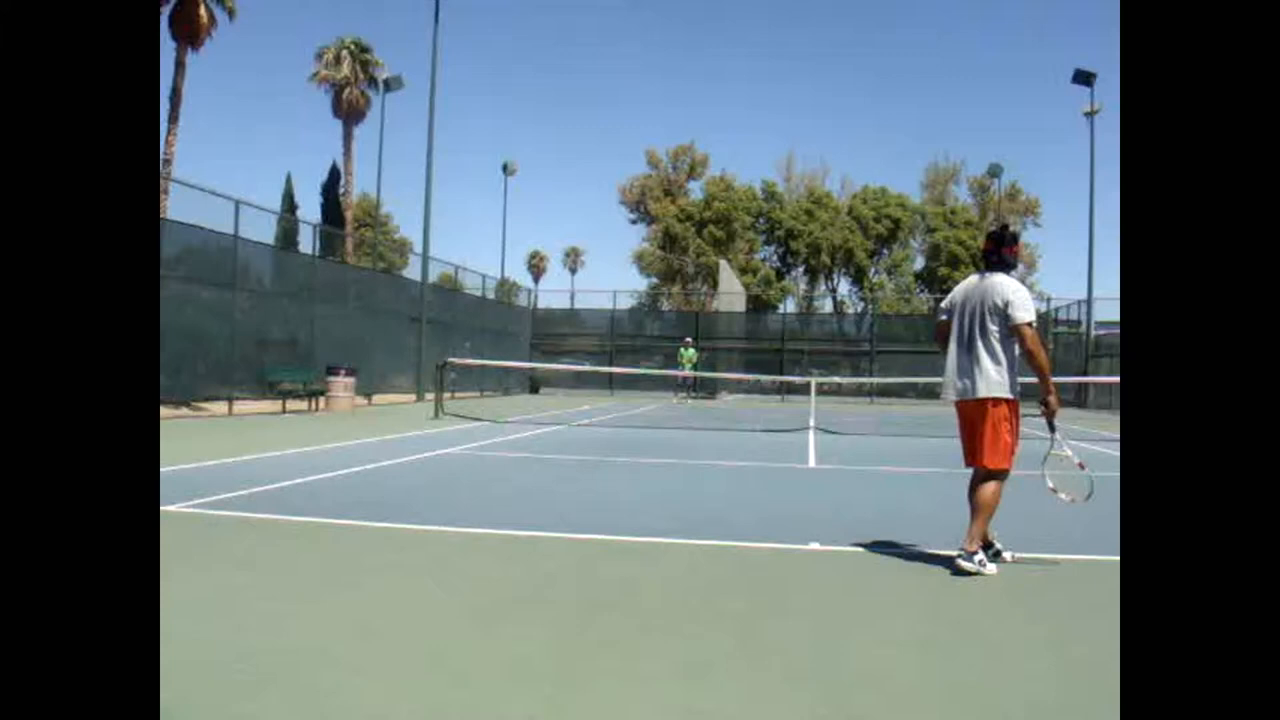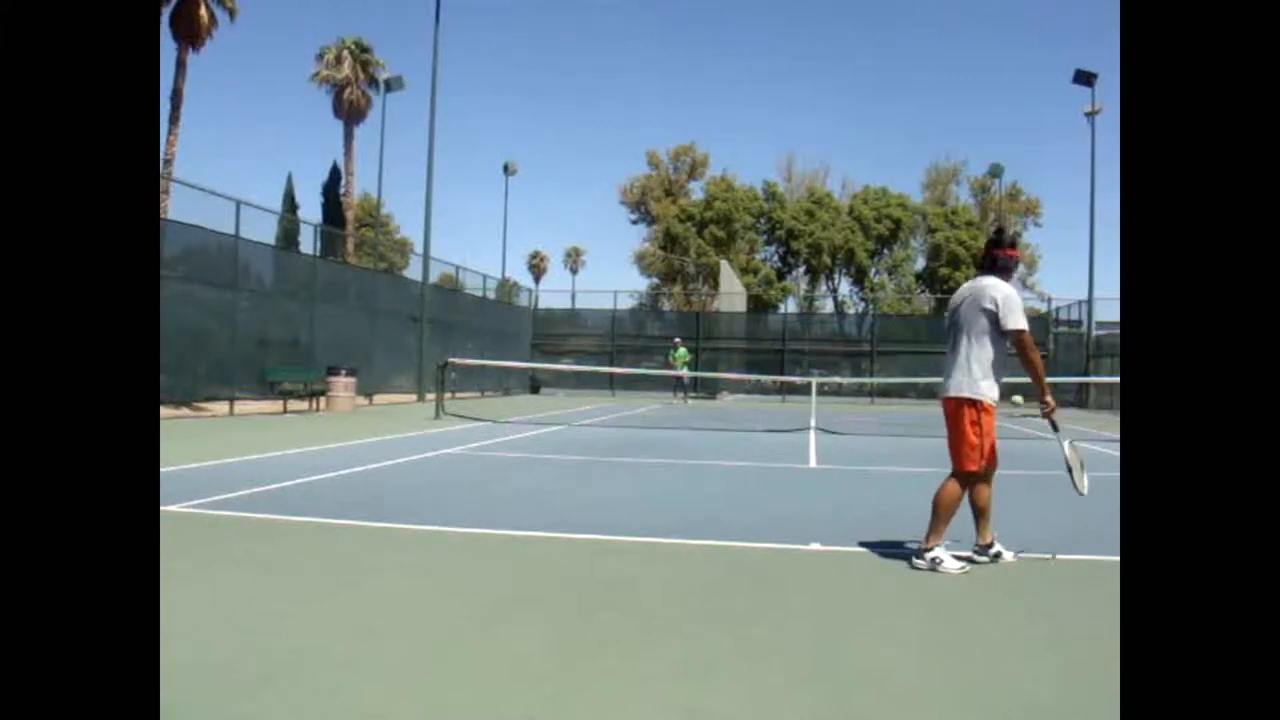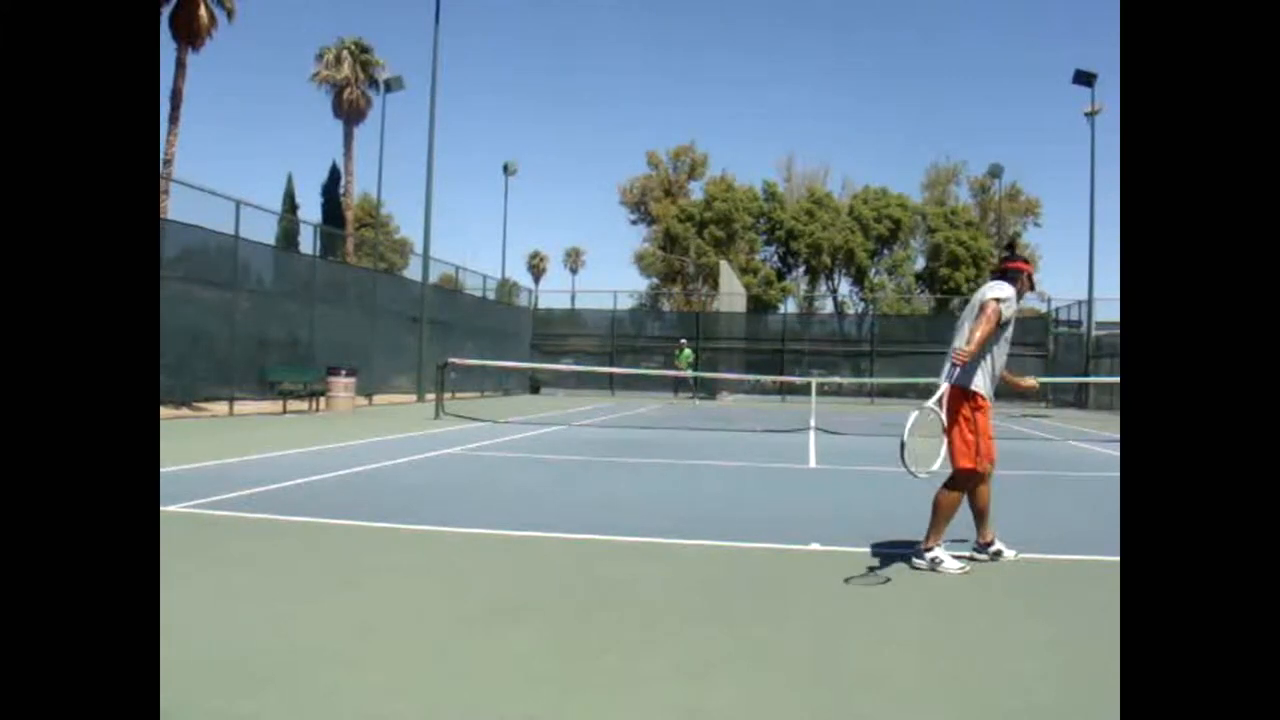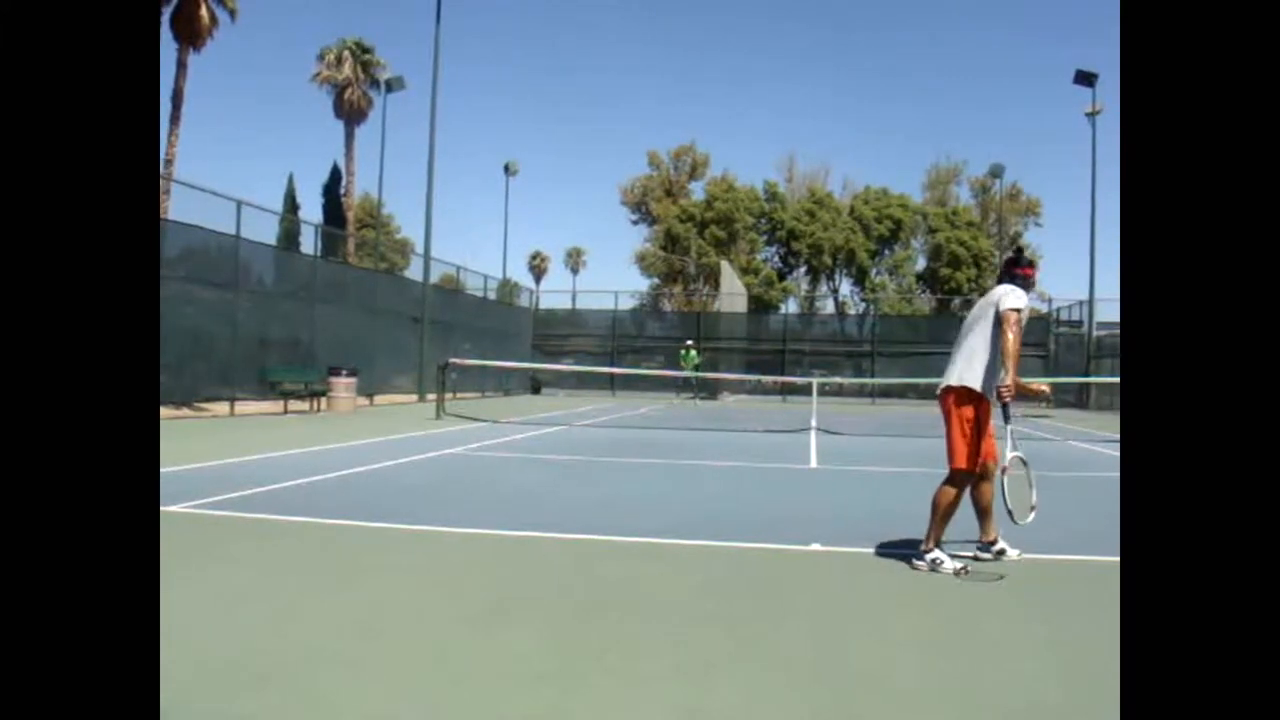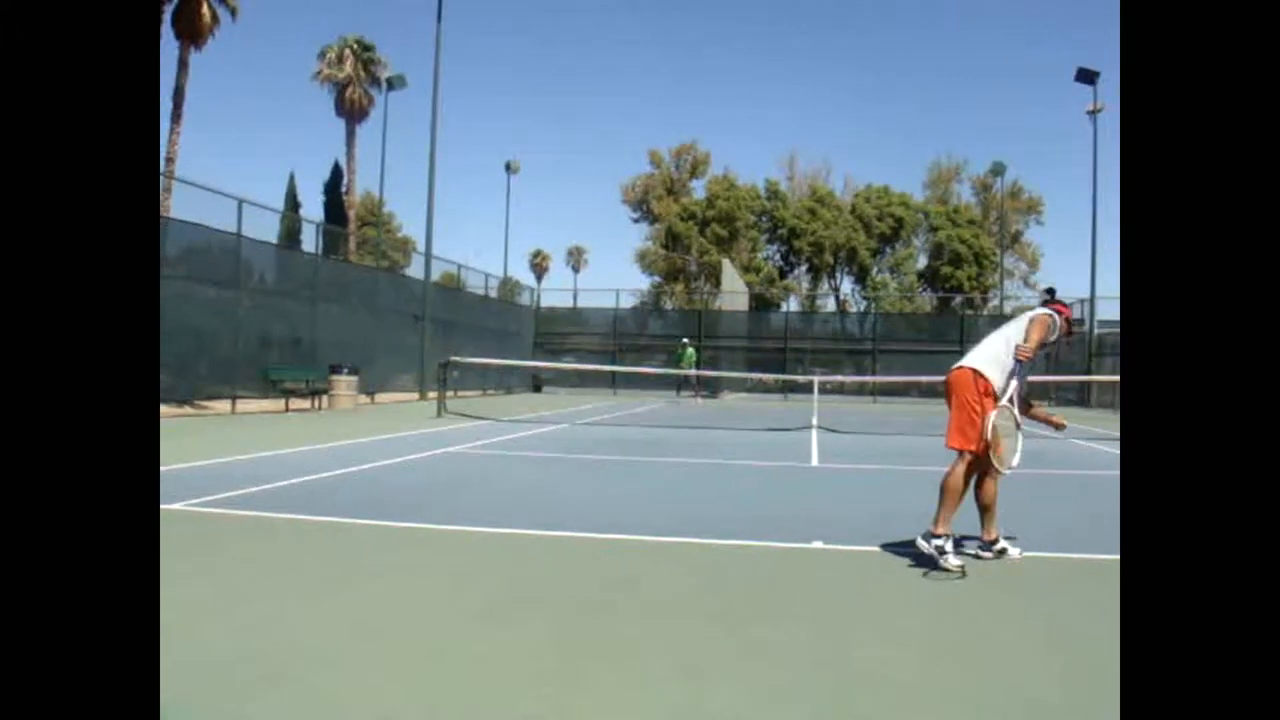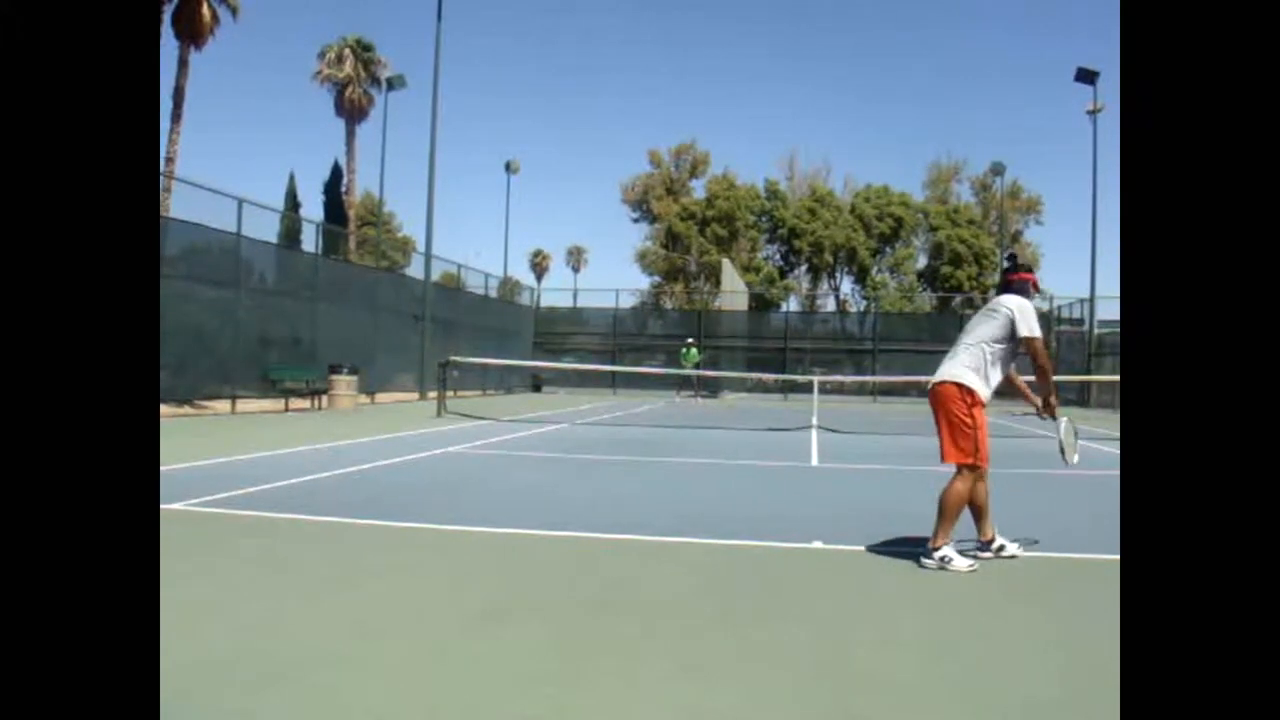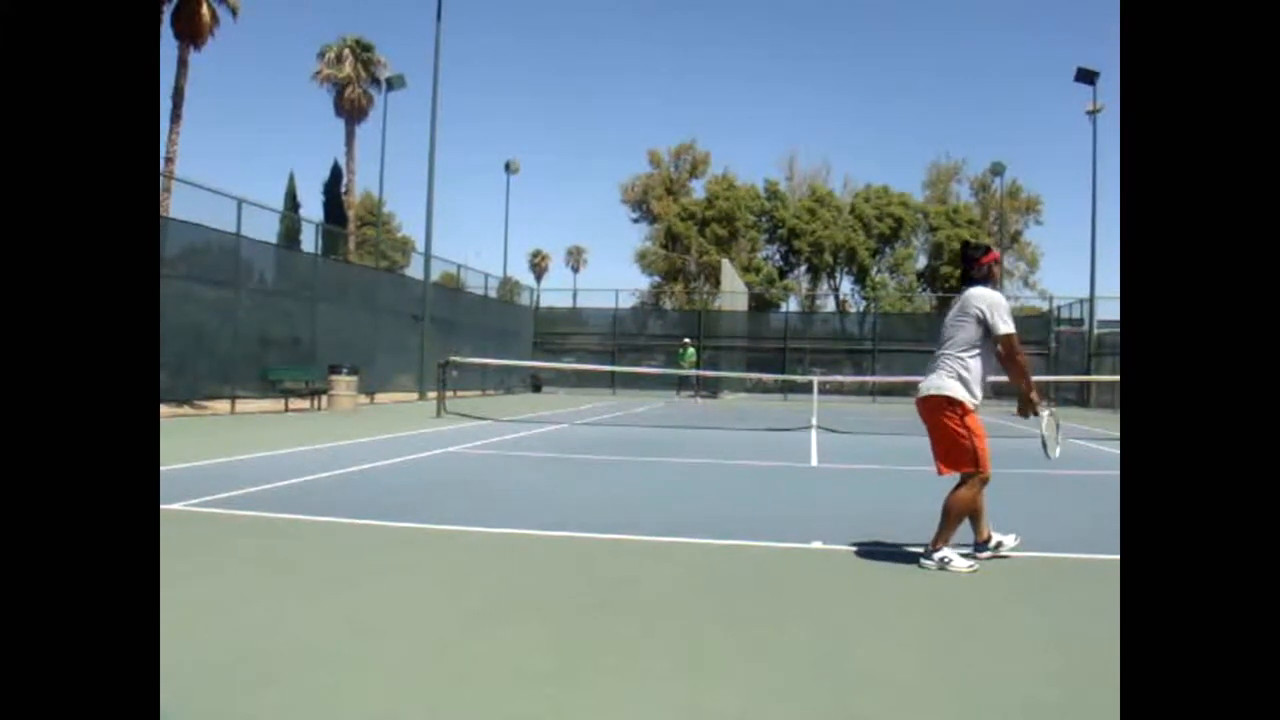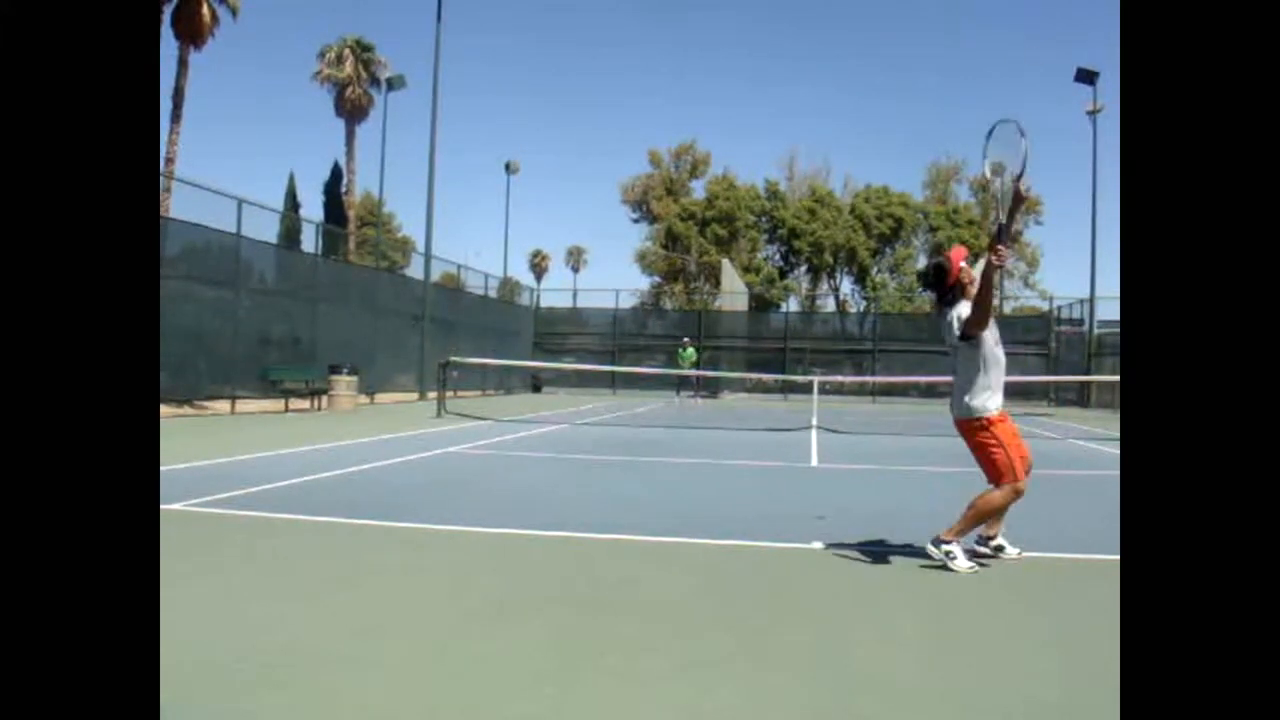
dt=0.7s
person 1, frame 1
left shoulder: (961, 289)
right shoulder: (1013, 289)
left elbow: (941, 337)
right elbow: (1031, 345)
right wrist: (1049, 392)
left hip: (962, 390)
right hip: (995, 391)
left knee: (983, 470)
right knee: (996, 472)
left ankle: (984, 543)
right ankle: (971, 549)
person 1, frame 2
left shoulder: (963, 291)
right shoulder: (1003, 293)
right elbow: (1026, 349)
right wrist: (1044, 392)
left hip: (958, 390)
right hip: (974, 394)
left knee: (984, 469)
right knee: (965, 472)
left ankle: (985, 543)
right ankle: (929, 548)
person 1, frame 3
left shoulder: (993, 293)
right shoulder: (1003, 290)
right elbow: (989, 316)
left wrist: (1017, 382)
right wrist: (972, 346)
left hip: (973, 393)
right hip: (965, 391)
left knee: (983, 469)
right knee: (965, 471)
left ankle: (985, 541)
right ankle: (929, 549)
person 1, frame 4
left shoulder: (990, 299)
right shoulder: (1014, 294)
right elbow: (1010, 329)
left wrist: (1026, 388)
right wrist: (1010, 376)
left hip: (970, 391)
right hip: (966, 391)
left knee: (986, 468)
right knee: (963, 472)
left ankle: (989, 541)
right ankle: (929, 550)
person 1, frame 5
right shoulder: (1047, 316)
left elbow: (1019, 402)
right elbow: (1038, 329)
left wrist: (1049, 419)
right wrist: (1029, 349)
left hip: (977, 384)
right hip: (973, 378)
left knee: (989, 462)
right knee: (971, 457)
left ankle: (990, 539)
right ankle: (937, 535)
person 1, frame 6
left shoulder: (998, 309)
right shoulder: (1020, 305)
left elbow: (1006, 369)
right elbow: (1040, 360)
left wrist: (1034, 401)
right wrist: (1050, 396)
left hip: (951, 386)
right hip: (960, 387)
left knee: (978, 468)
right knee: (969, 469)
left ankle: (987, 540)
right ankle: (937, 548)
person 1, frame 7
left shoulder: (972, 300)
right shoulder: (990, 298)
left elbow: (1002, 353)
right elbow: (1014, 353)
left wrist: (1023, 391)
right wrist: (1029, 394)
left hip: (942, 396)
right hip: (949, 398)
left knee: (975, 473)
right knee: (976, 474)
left ankle: (984, 539)
right ankle: (936, 550)
person 1, frame 8
left shoulder: (970, 299)
right shoulder: (961, 316)
left elbow: (1000, 242)
right elbow: (977, 321)
left wrist: (1014, 207)
right wrist: (988, 276)
left hip: (991, 410)
right hip: (979, 414)
left knee: (1020, 467)
right knee: (1013, 484)
left ankle: (989, 537)
right ankle: (946, 540)
